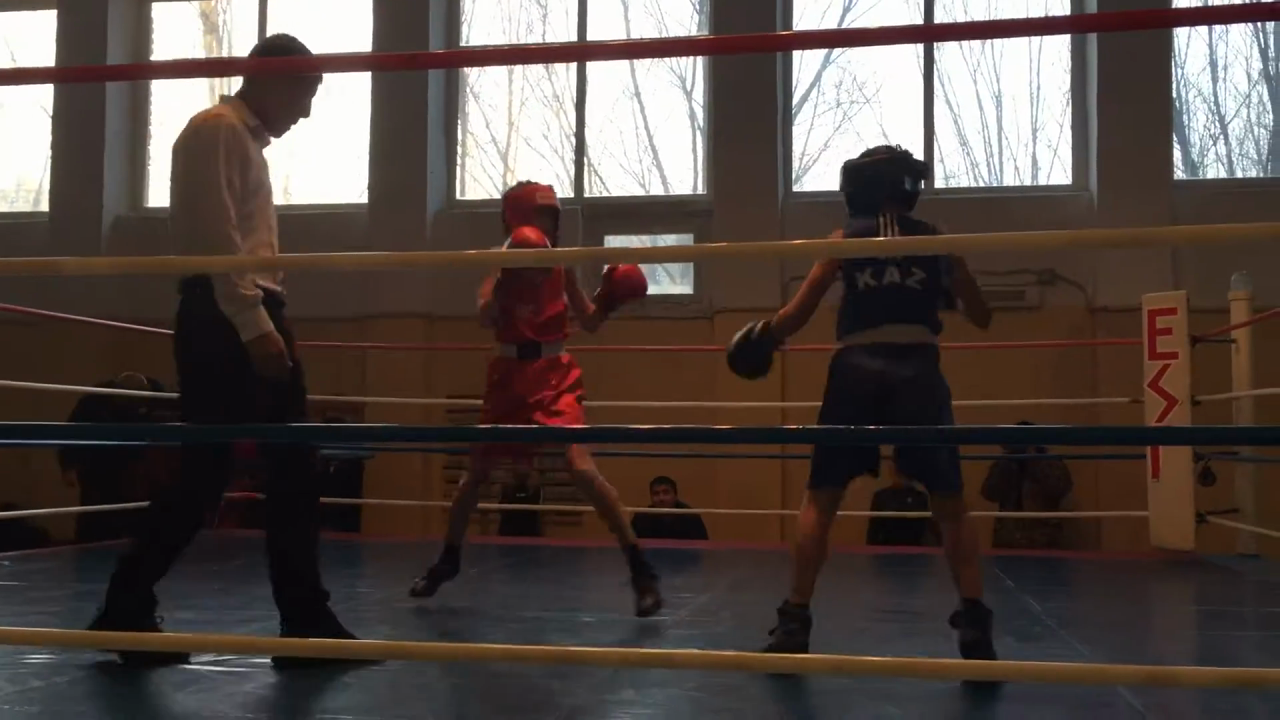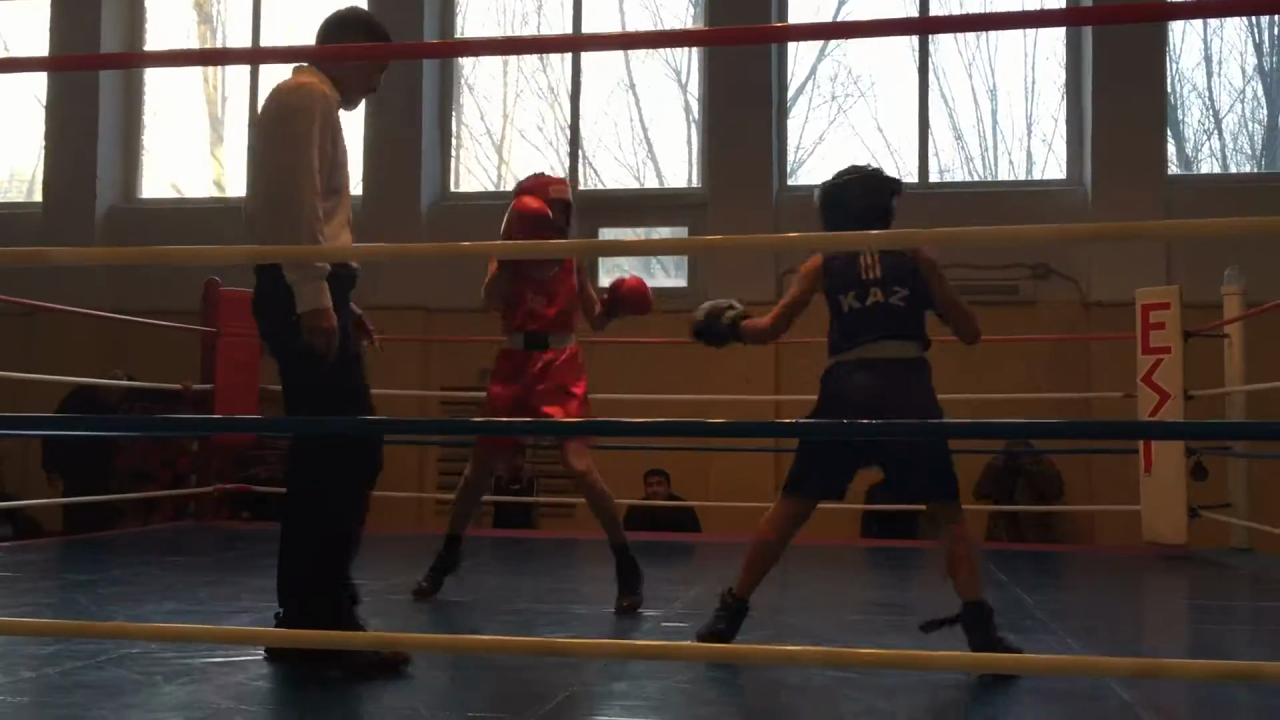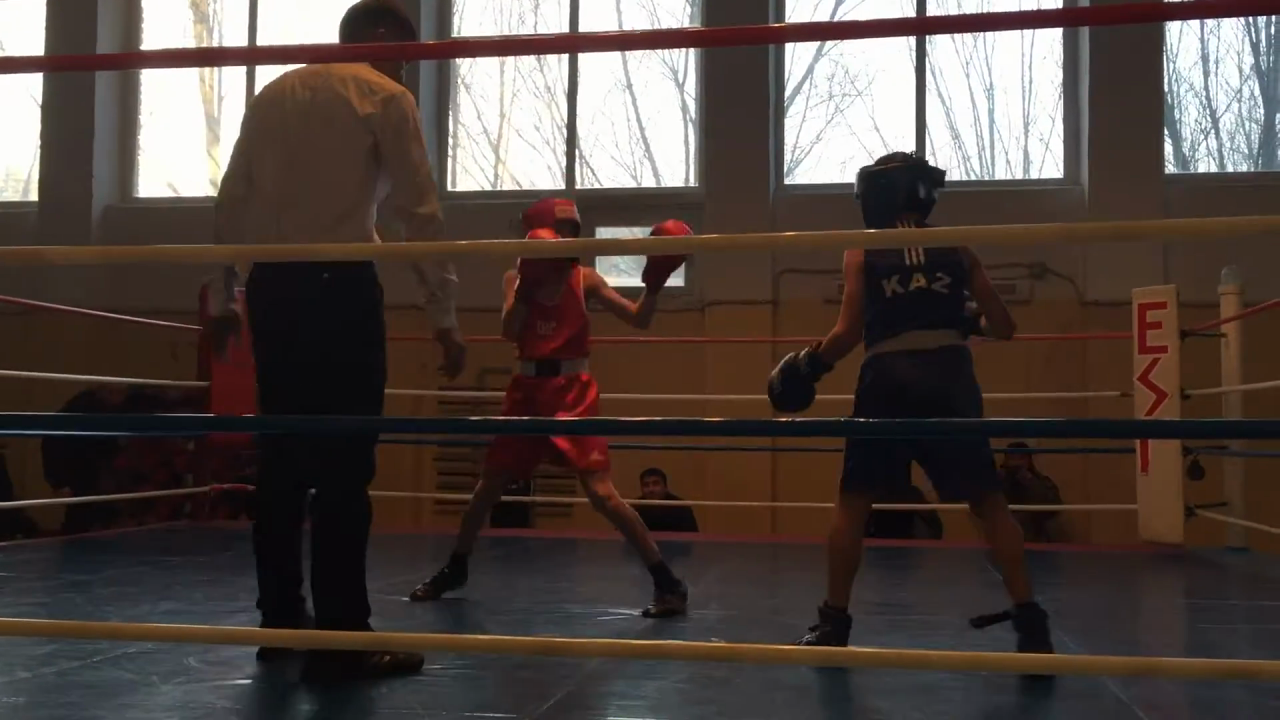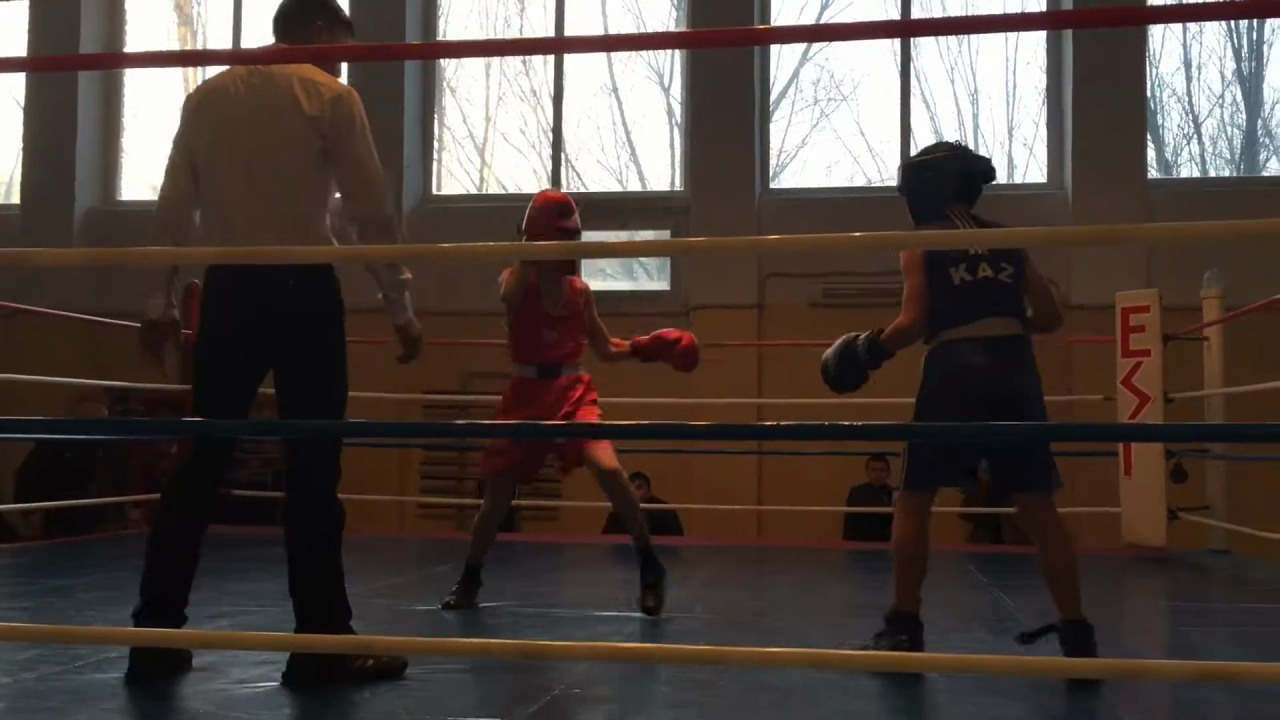
dt=0.4s
person 1, frame 1
left shoulder: (248, 142)
right shoulder: (217, 129)
right elbow: (218, 238)
right wrist: (253, 323)
left hip: (257, 319)
right hip: (224, 321)
left knee: (293, 471)
right knee: (203, 474)
left ankle: (305, 620)
right ankle: (125, 612)
person 1, frame 2
left shoulder: (298, 101)
right shoulder: (307, 96)
right elbow: (296, 203)
left wrist: (338, 301)
right wrist: (313, 296)
left hip: (304, 295)
right hip: (303, 297)
left knee: (321, 454)
right knee: (353, 450)
left ankle: (304, 619)
right ankle: (324, 619)
person 1, frame 3
left shoulder: (270, 95)
right shoulder: (384, 97)
left elbow: (230, 204)
right elbow: (418, 213)
left wrist: (222, 298)
right wrist: (444, 316)
left hip: (270, 287)
right hip: (338, 287)
left knee: (282, 455)
right knee: (344, 461)
left ankle: (280, 618)
right ankle: (340, 636)
person 1, frame 4
left shoulder: (207, 96)
right shoulder: (330, 96)
left elbow: (173, 209)
right elbow: (371, 208)
left wrist: (163, 303)
right wrist: (401, 307)
left hip: (227, 289)
right hip: (300, 288)
left knee: (205, 458)
right knee: (312, 465)
left ankle: (156, 632)
right ankle: (322, 642)
person 2, frame 1
left shoulder: (845, 239)
right shoulder: (936, 239)
left elbow: (796, 315)
right elbow: (981, 317)
left wrist: (762, 338)
left hip: (855, 373)
right hip: (919, 375)
left knee: (820, 501)
right knee: (950, 504)
left ankle: (794, 621)
right ankle: (973, 619)
person 2, frame 2
left shoulder: (824, 264)
right shoulder: (917, 258)
left elbow: (770, 329)
right elbow: (969, 332)
left wrist: (730, 323)
right wrist: (936, 303)
left hip: (847, 389)
right hip: (908, 388)
left knee: (792, 505)
right knee: (947, 511)
left ankle: (730, 611)
right ankle: (978, 622)
person 2, frame 3
left shoulder: (862, 253)
right shoulder: (957, 249)
left elbow: (849, 331)
right elbow: (1004, 328)
left wrist: (808, 364)
right wrist: (973, 318)
left hip: (887, 379)
right hip: (949, 376)
left knee: (853, 503)
right knee: (988, 502)
left ankle: (832, 624)
right ankle: (1029, 620)
person 2, frame 4
left shoulder: (920, 243)
right shoulder: (1007, 239)
left elbow: (912, 323)
right elbow: (1050, 318)
left wrist: (868, 350)
left hip: (954, 370)
right hip: (1015, 369)
left knee: (914, 499)
right knee: (1037, 505)
left ankle: (904, 627)
right ankle: (1076, 634)
person 3, frame 1
left shoulder: (562, 265)
right shoulder: (498, 264)
left elbow: (588, 319)
right elbow: (485, 319)
left wrist: (608, 299)
right wrist: (505, 275)
left hip: (555, 374)
right hip: (508, 374)
left knee: (581, 468)
right knee: (477, 473)
left ankle: (640, 568)
right ankle: (447, 559)
person 3, frame 2
left shoulder: (573, 258)
right shoulder: (507, 252)
left elbow: (596, 321)
right elbow: (492, 303)
left wrist: (614, 304)
right wrist: (509, 255)
left hip: (560, 367)
right hip: (513, 366)
left knee: (580, 467)
right knee: (481, 467)
left ankle: (626, 567)
right ankle: (447, 556)
person 3, frame 3
left shoulder: (585, 279)
right shoulder: (517, 278)
left elbow: (639, 319)
right elbow: (510, 331)
left wrist: (655, 280)
right wrist: (529, 282)
left hip: (573, 393)
right hip: (527, 390)
left knee: (602, 494)
right knee: (490, 486)
left ankle: (666, 582)
right ankle: (455, 569)
person 3, frame 4
left shoulder: (580, 290)
right shoulder: (519, 274)
left elbow: (606, 349)
right elbow: (507, 299)
left wrist: (647, 347)
left hip: (573, 394)
right hip: (525, 396)
left knee: (609, 469)
right knee: (497, 497)
left ankle: (649, 565)
right ankle: (469, 579)
